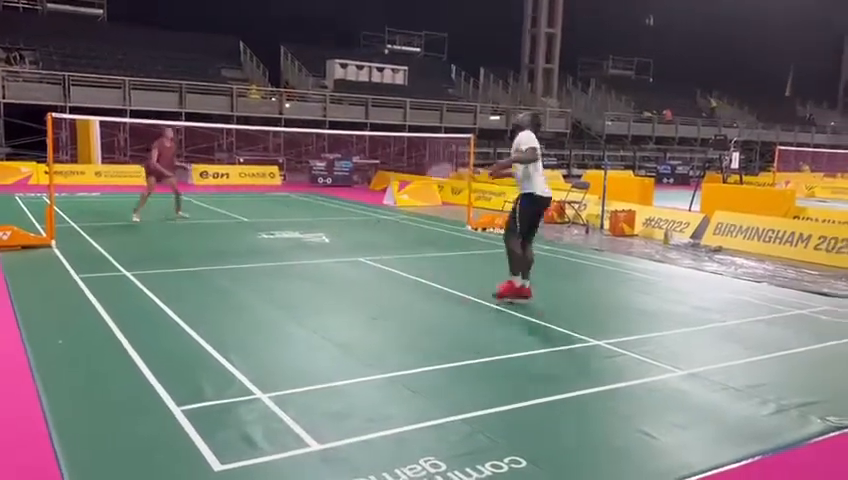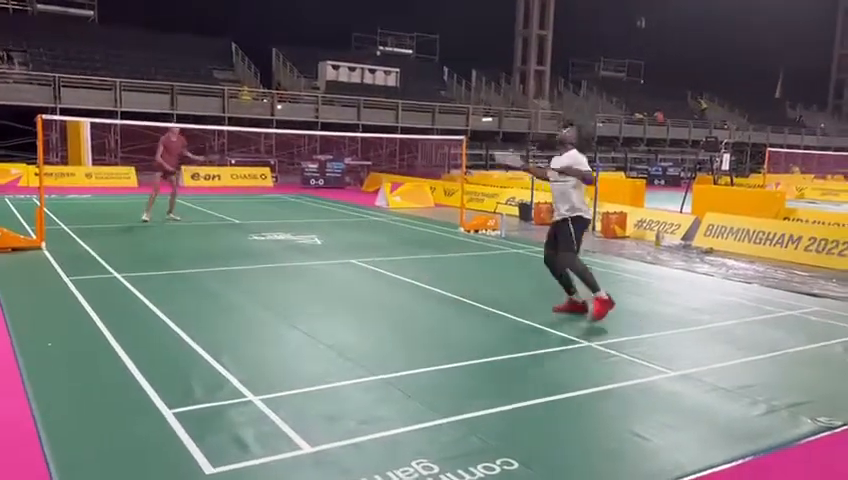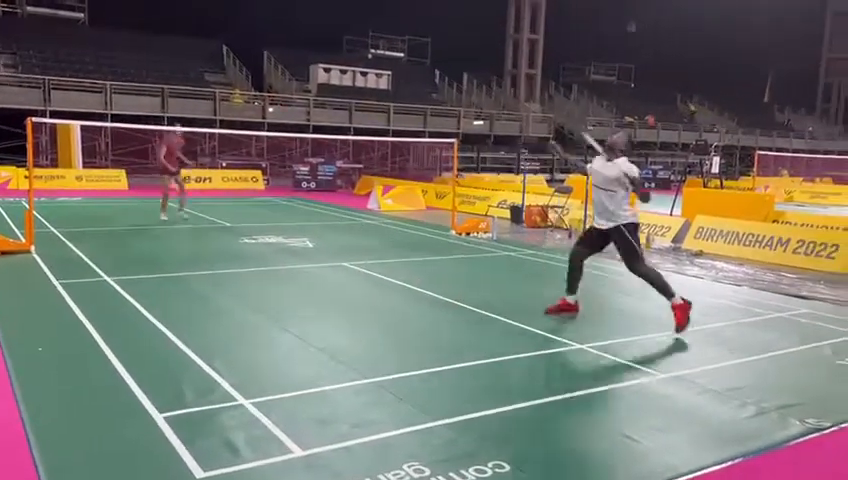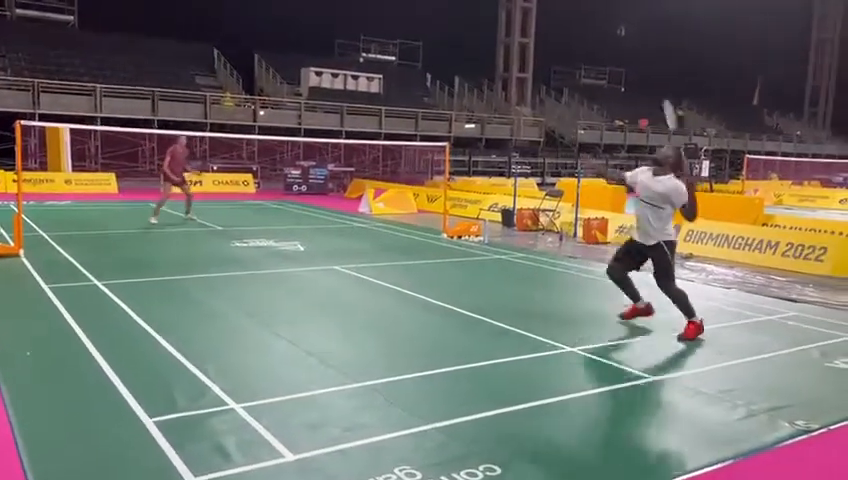
dt=0.2s
person 1, frame 1
left shoulder: (525, 135)
right shoulder: (522, 138)
left elbow: (532, 156)
left wrist: (507, 161)
right wrist: (500, 171)
left hip: (532, 194)
right hip: (536, 194)
left knee: (511, 235)
right knee: (525, 240)
left ankle: (515, 283)
right ankle: (524, 285)
person 1, frame 2
left shoulder: (574, 158)
right shoulder: (556, 159)
left elbow: (590, 180)
right elbow: (550, 176)
left wrist: (572, 171)
right wrist: (526, 168)
left hip: (574, 216)
right hip: (562, 217)
left knee: (568, 259)
right knee: (550, 259)
left ankle: (602, 299)
right ankle: (575, 300)
person 1, frame 3
left shoulder: (626, 167)
right shoulder: (598, 160)
left elbow: (645, 197)
right elbow: (587, 170)
left wrist: (636, 182)
left hip: (623, 223)
right hip: (601, 223)
left knee: (637, 266)
right knee: (575, 255)
left ankle: (678, 304)
right ankle: (569, 301)
person 1, frame 4
left shoulder: (674, 185)
right shoulder: (641, 173)
left elbow: (691, 215)
right elbow: (621, 178)
left wrist: (691, 191)
left hip: (661, 240)
right hip: (640, 238)
left knee: (666, 285)
right knee: (614, 270)
left ankle: (694, 322)
right ankle: (640, 305)
